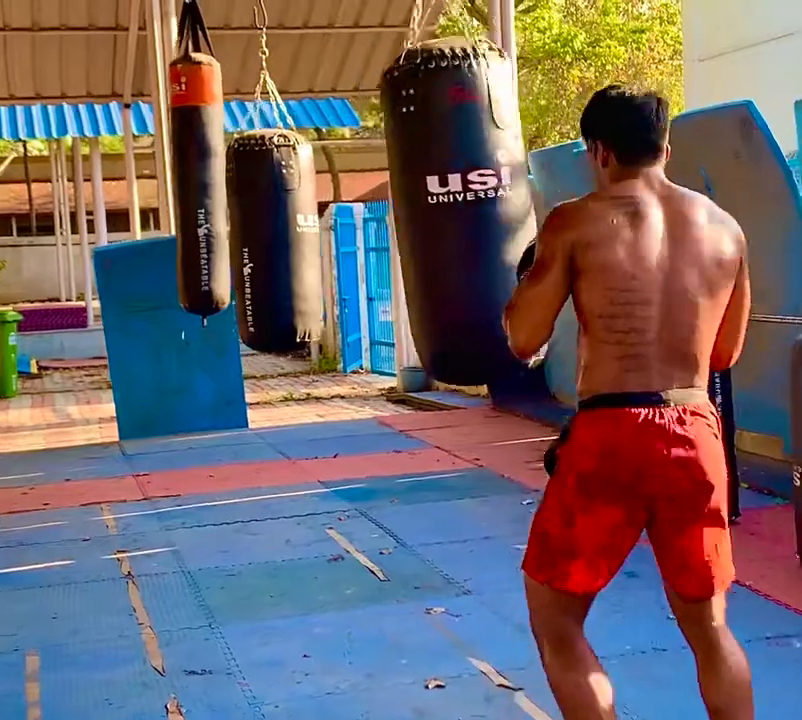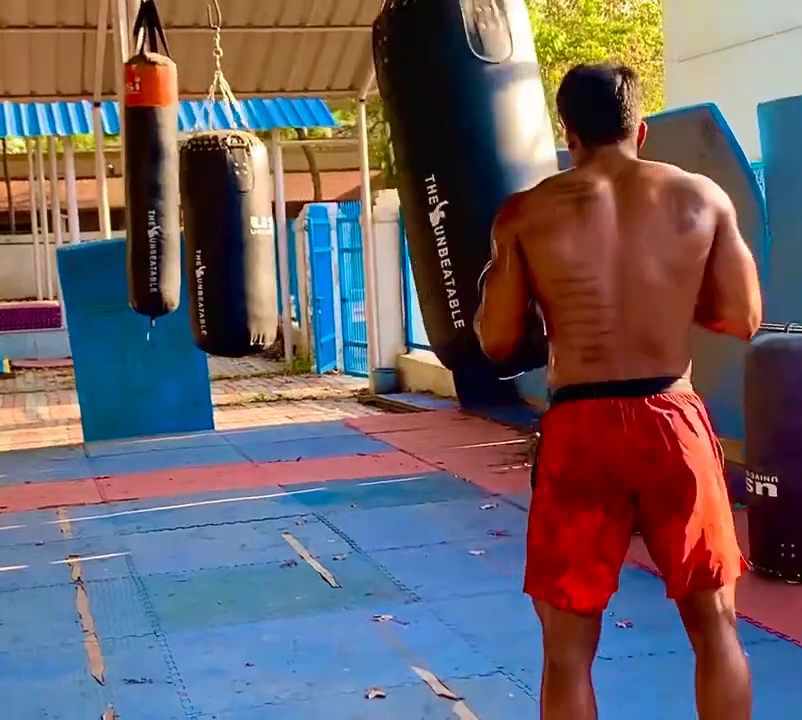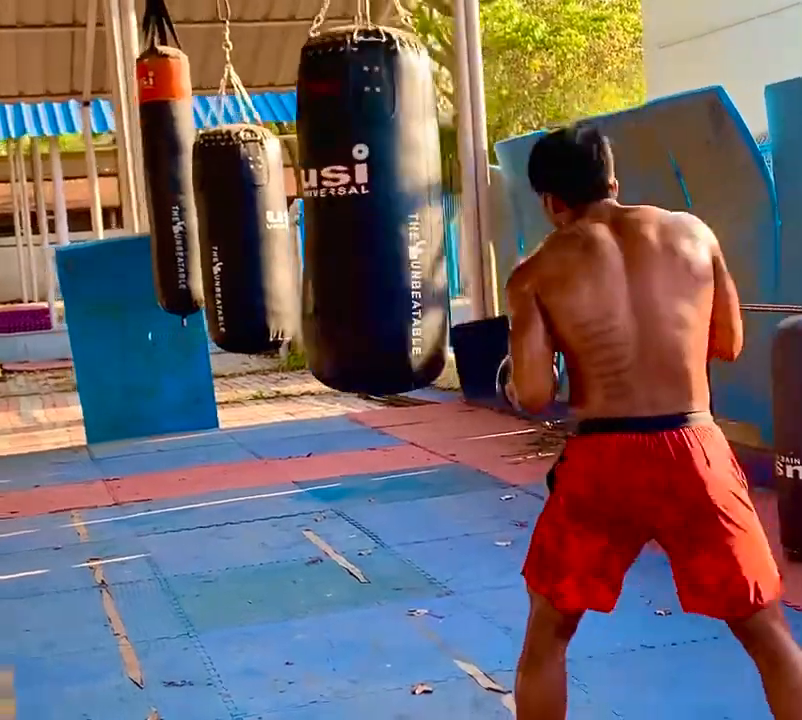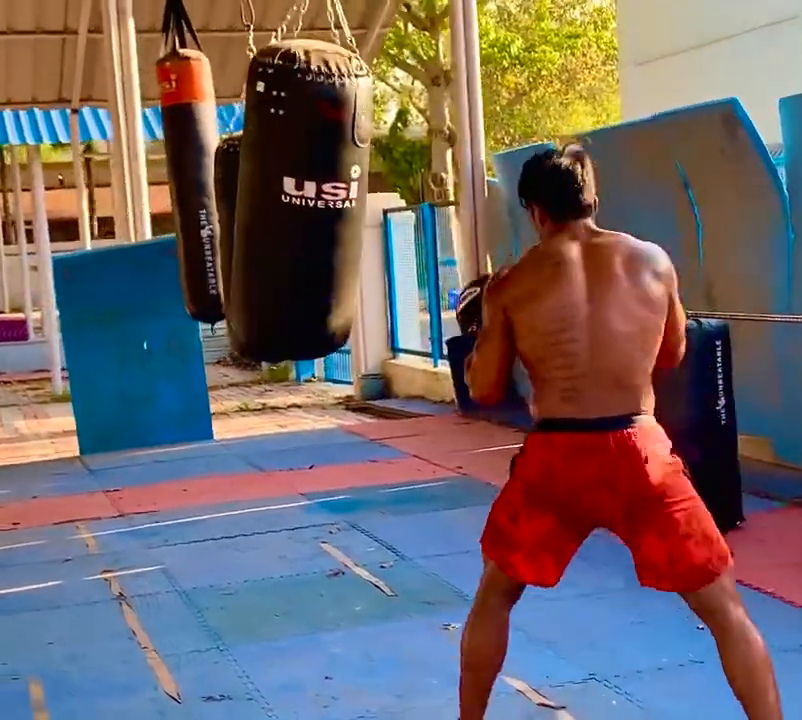
dt=0.7s
person 1, frame 1
left shoulder: (573, 221)
right shoulder: (724, 229)
left elbow: (523, 340)
right elbow: (726, 352)
left wrist: (522, 287)
left hip: (609, 438)
right hip: (693, 436)
left knee: (555, 620)
right knee: (707, 623)
person 1, frame 2
left shoulder: (524, 213)
right shoulder: (702, 197)
left elbow: (496, 341)
right elbow: (743, 319)
left wrist: (520, 279)
left hip: (582, 430)
right hip: (674, 422)
left knee: (568, 645)
right knee: (712, 620)
person 1, frame 3
left shoulder: (537, 272)
right shoulder: (692, 233)
left elbow: (531, 396)
right elbow: (730, 344)
left wrist: (518, 365)
left hip: (603, 460)
right hip: (695, 454)
left knee: (547, 633)
person 1, frame 4
left shoulder: (513, 283)
right shoulder: (654, 260)
left elbow: (484, 391)
right elbow: (672, 357)
left wrist: (479, 331)
left hip: (557, 457)
right hip: (639, 452)
left knee: (494, 596)
right knee: (724, 610)
